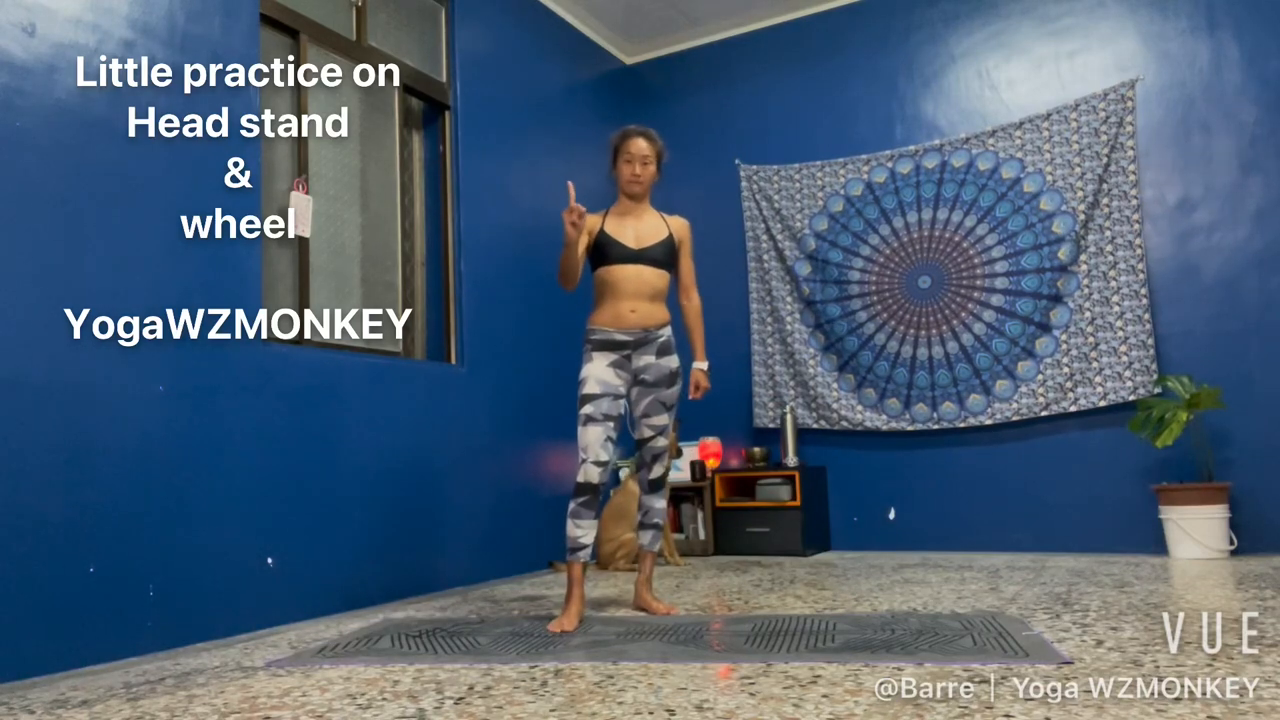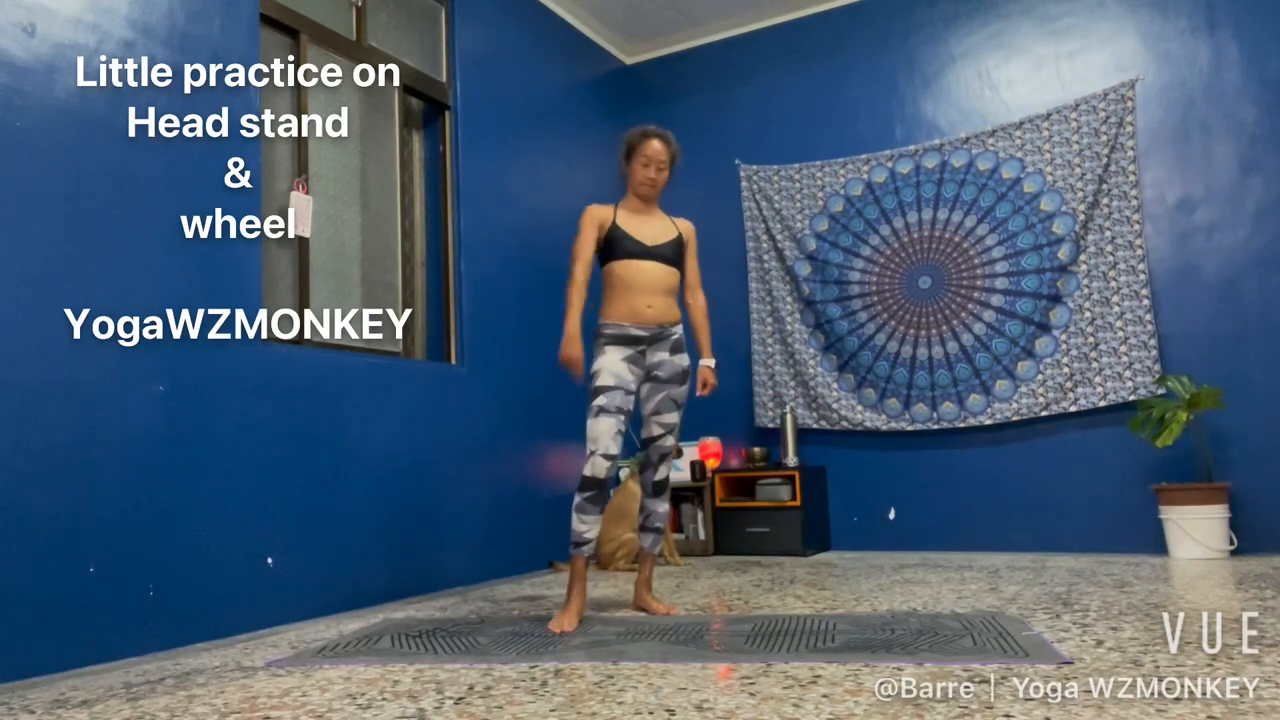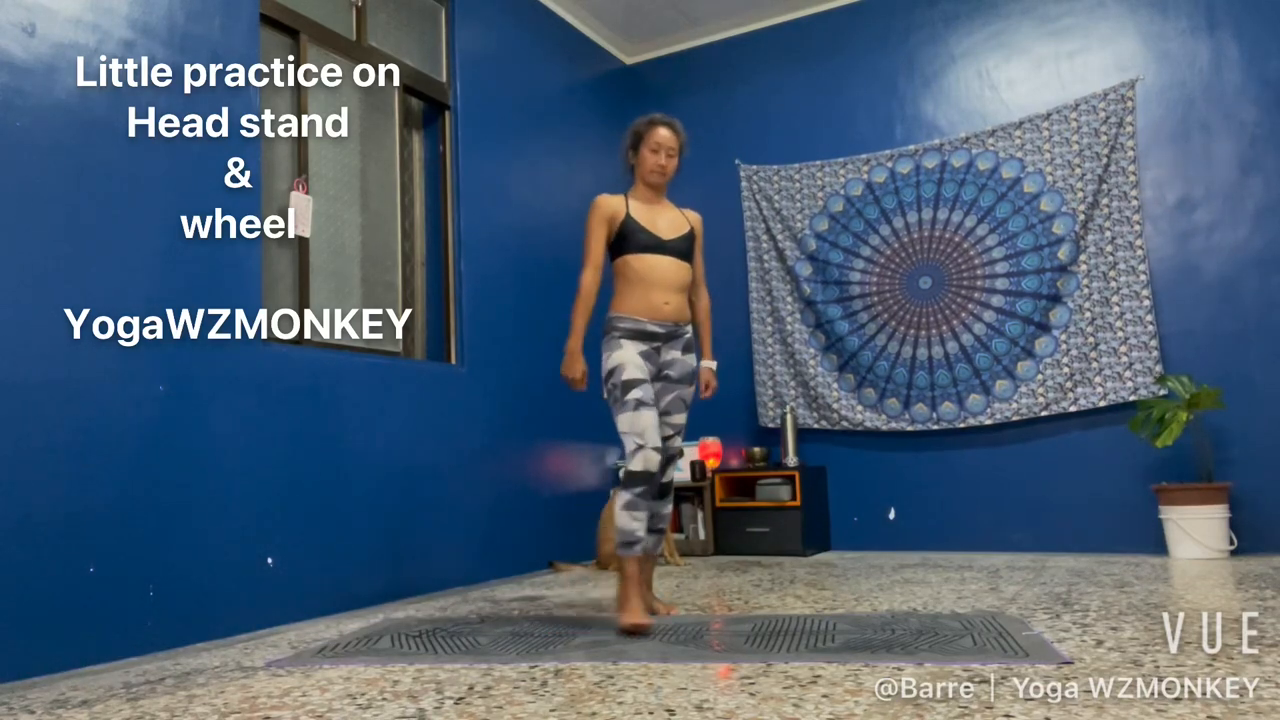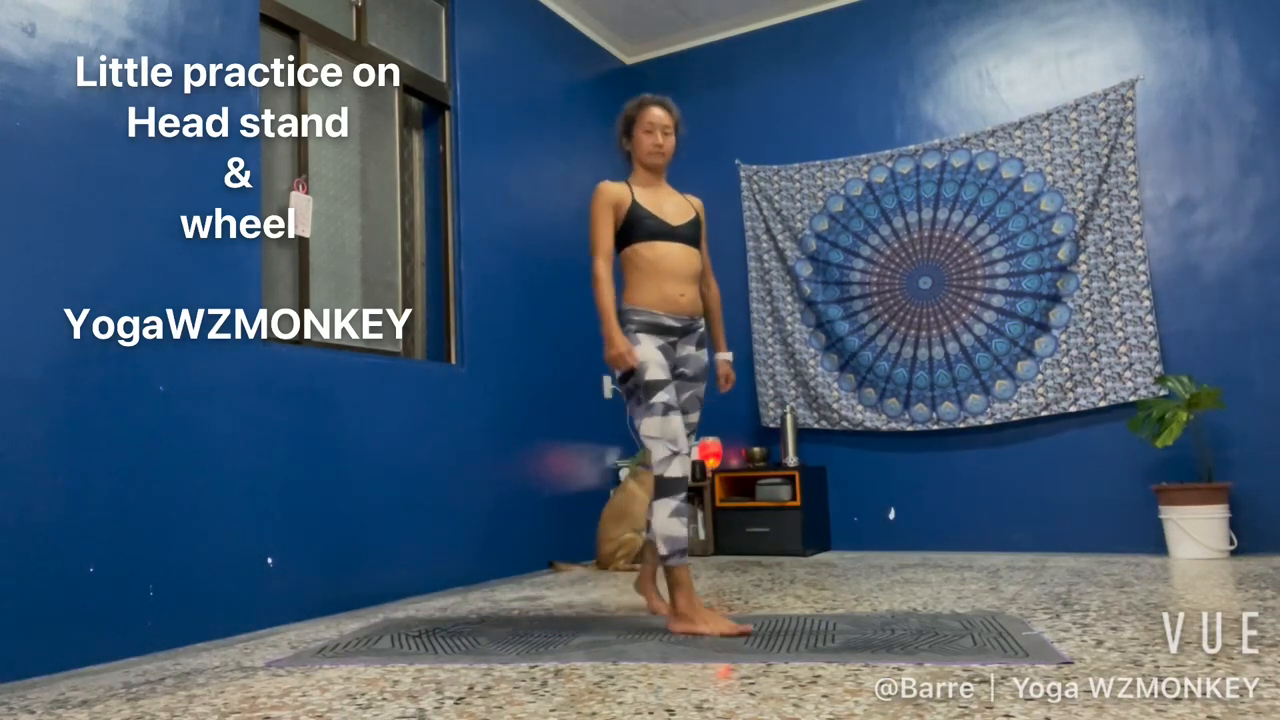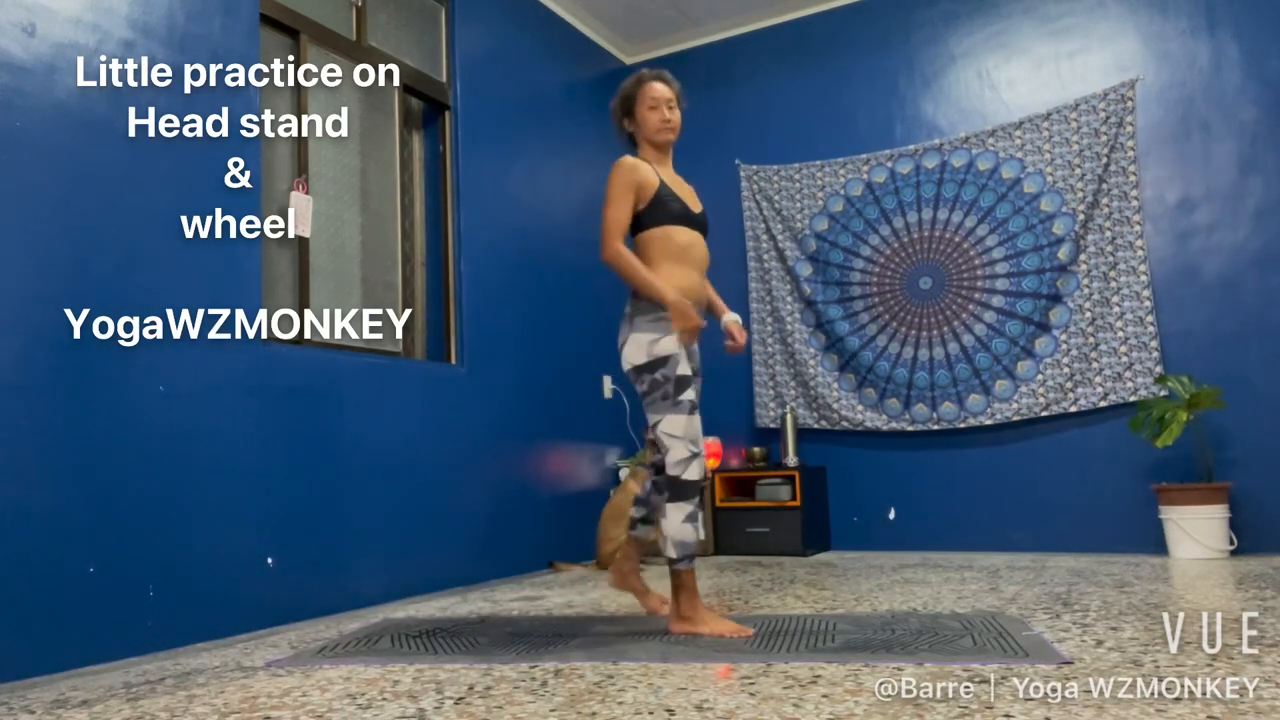
dt=0.3s
person 1, frame 1
left shoulder: (677, 227)
right shoulder: (594, 223)
left elbow: (690, 295)
right elbow: (567, 281)
left wrist: (700, 361)
right wrist: (570, 240)
left hip: (658, 349)
right hip: (604, 349)
left knee: (654, 468)
right knee: (591, 467)
left ankle: (644, 586)
right ankle: (575, 597)
person 1, frame 2
left shoulder: (683, 228)
right shoulder: (599, 216)
left elbow: (695, 293)
right elbow: (579, 278)
left wrist: (706, 356)
right wrist: (571, 335)
left hip: (671, 346)
right hip: (616, 344)
left knee: (659, 468)
right knee: (599, 462)
left ankle: (644, 585)
right ankle: (575, 593)
person 1, frame 3
left shoulder: (692, 220)
right shoulder: (609, 206)
left elbow: (700, 292)
right elbow: (589, 276)
left wrist: (707, 358)
right wrist: (573, 347)
left hip: (680, 344)
right hip: (629, 338)
left knee: (666, 468)
right knee: (641, 457)
left ankle: (644, 585)
right ankle: (627, 592)
person 1, frame 4
left shoulder: (693, 205)
right shoulder: (612, 193)
right elbow: (600, 266)
left wrist: (722, 349)
right wrist: (613, 333)
left hip: (690, 338)
right hip: (642, 334)
left knee: (676, 466)
right knee: (670, 461)
left ankle: (649, 572)
right ankle: (685, 606)
person 1, frame 5
left shoulder: (685, 187)
right shoulder: (630, 169)
right elbow: (612, 248)
left wrist: (726, 313)
right wrist: (673, 303)
left hip: (681, 329)
right hip: (655, 327)
left knee: (672, 461)
right knee: (685, 462)
left ankle: (628, 563)
right ankle: (688, 608)
